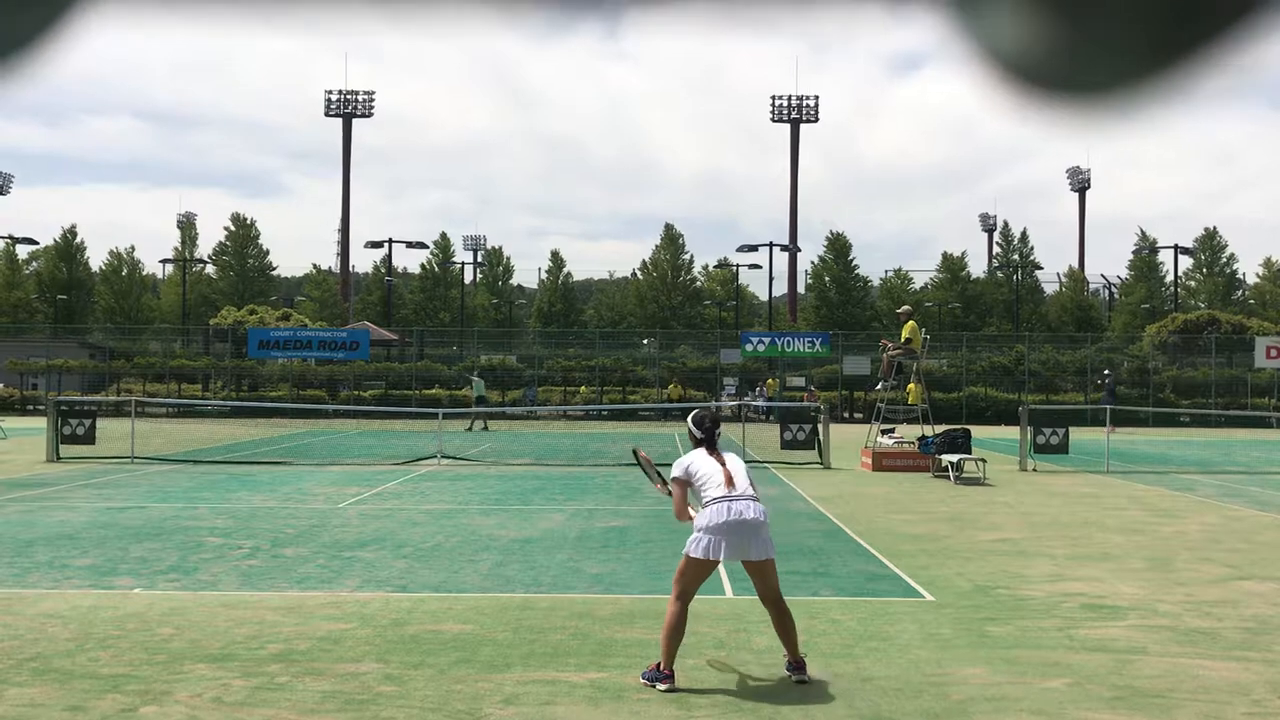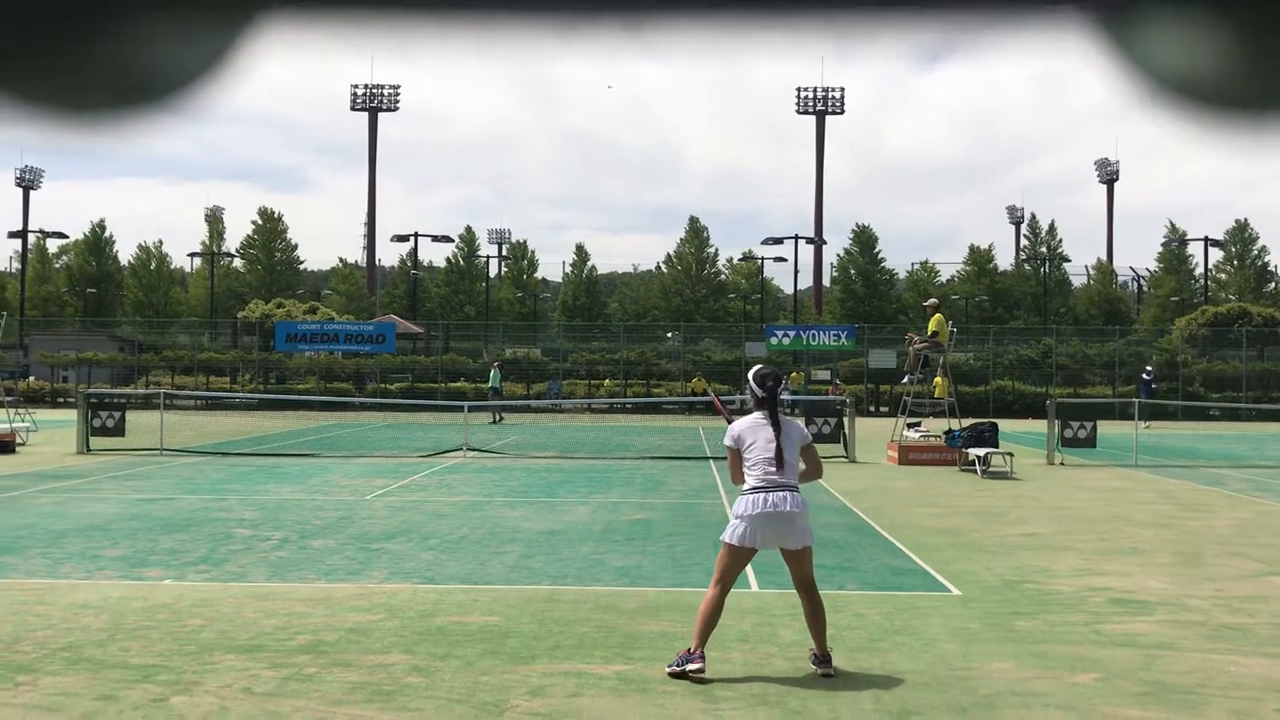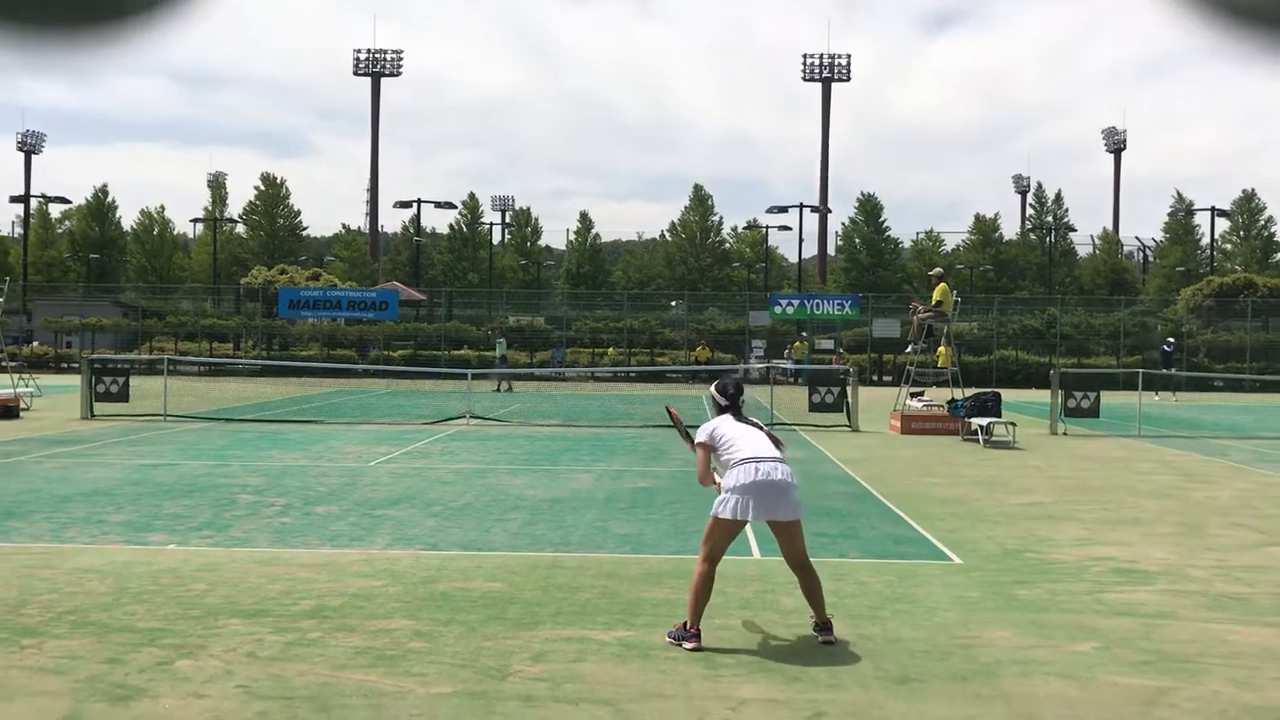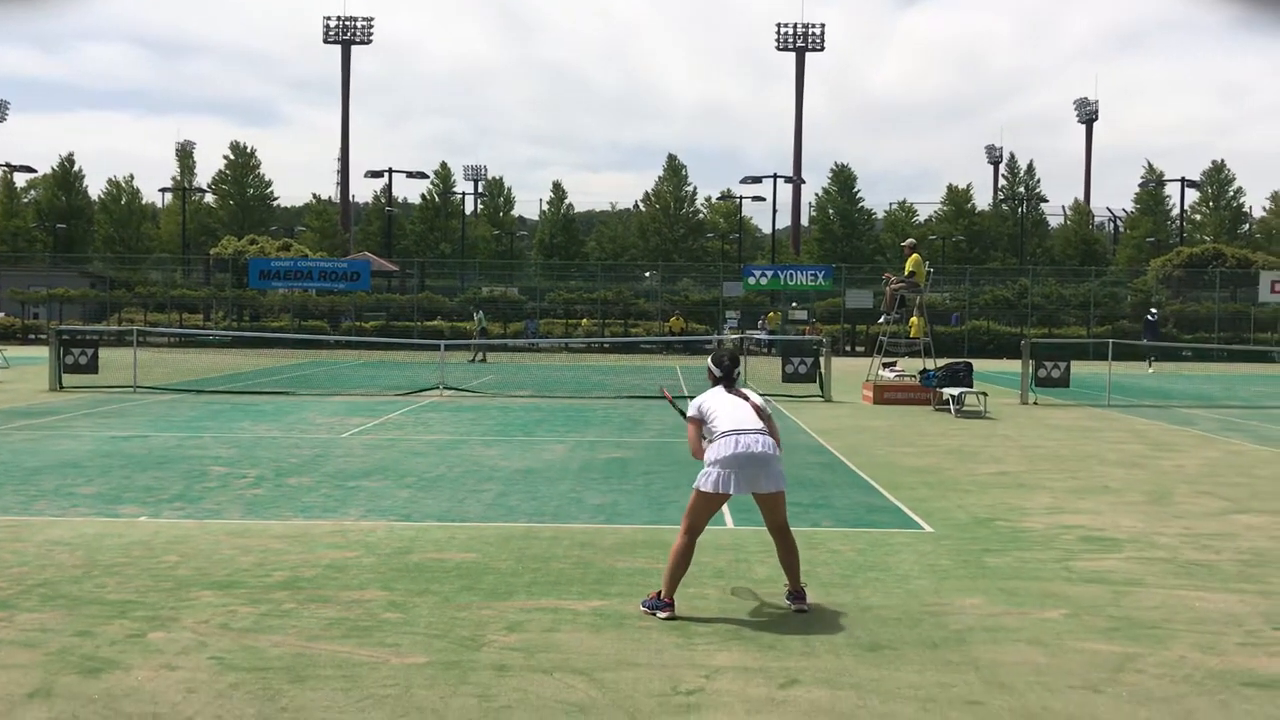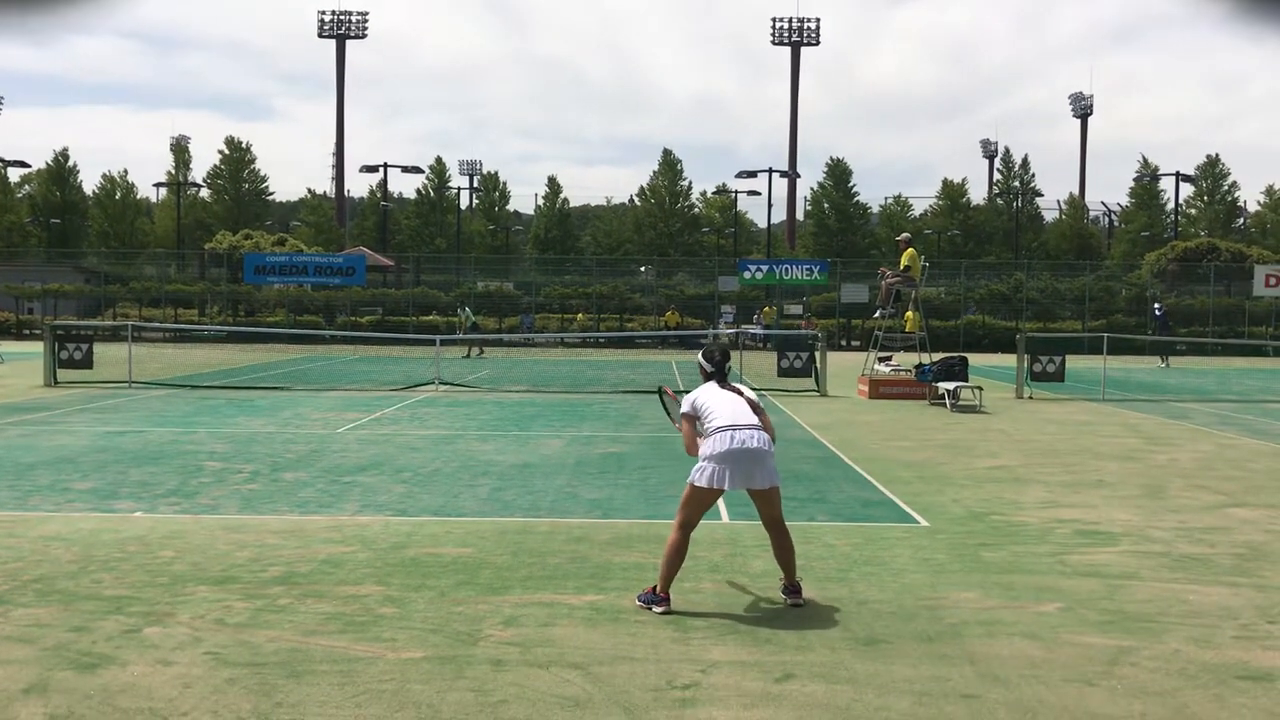
dt=0.7s
person 1, frame 1
left shoulder: (684, 462)
right shoulder: (734, 458)
left elbow: (680, 513)
left wrist: (691, 514)
left hip: (715, 519)
right hip: (754, 515)
left knee: (680, 597)
right knee: (773, 598)
left ankle: (665, 671)
right ankle: (796, 663)
person 1, frame 2
left shoulder: (738, 428)
right shoulder: (796, 427)
right elbow: (816, 471)
left hip: (752, 507)
right hip: (792, 507)
left knee: (719, 585)
right knee: (807, 586)
left ankle: (695, 654)
right ankle: (823, 657)
person 1, frame 3
left shoulder: (708, 428)
right shoulder: (756, 424)
left elbow: (703, 477)
left wrist: (716, 480)
left hip: (744, 480)
right hip: (782, 477)
left knee: (707, 558)
right knee: (799, 560)
left ankle: (691, 630)
right ankle: (823, 624)
person 1, frame 4
left shoulder: (701, 401)
right shoulder: (753, 396)
left elbow: (696, 451)
right elbow: (776, 440)
left hip: (726, 452)
right hip: (765, 452)
left knee: (689, 530)
right knee: (780, 528)
left ankle: (665, 600)
right ankle: (797, 593)
person 1, frame 5
left shoulder: (694, 396)
right shoulder: (745, 391)
left elbow: (691, 448)
right elbow: (771, 435)
left hip: (721, 449)
right hip: (760, 447)
left knee: (683, 525)
right knee: (775, 523)
left ankle: (660, 594)
right ankle: (792, 588)
